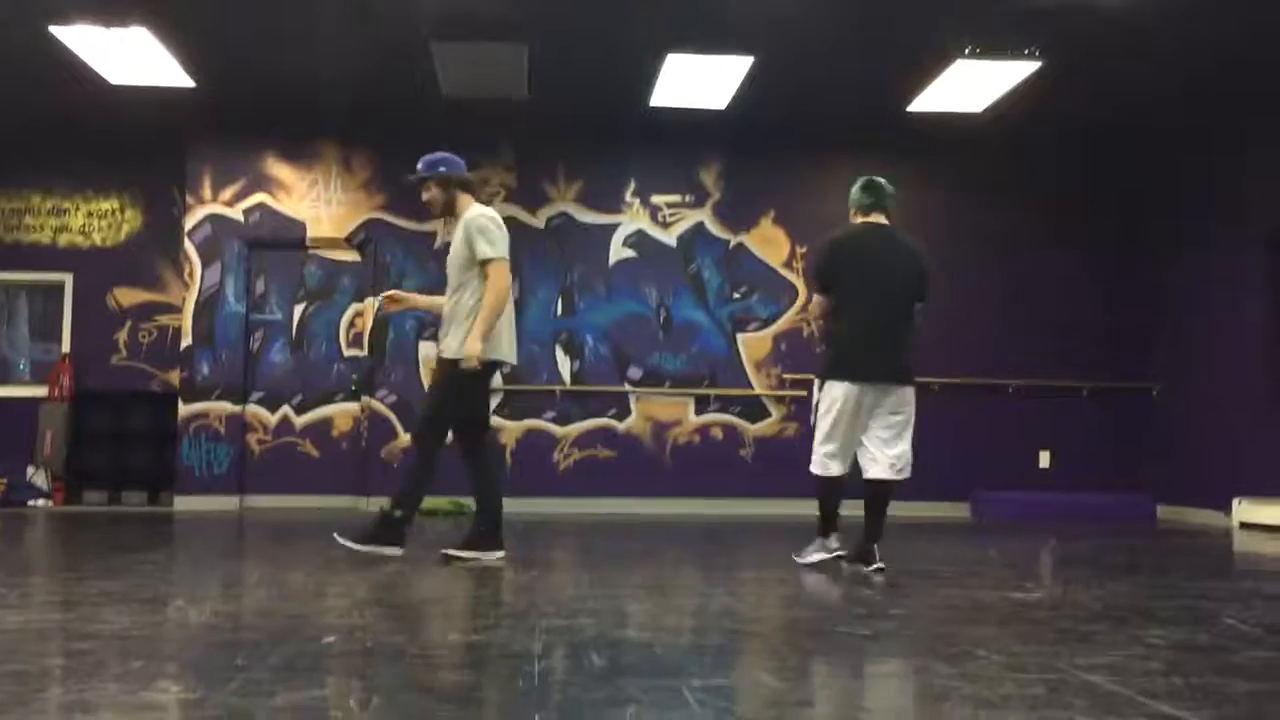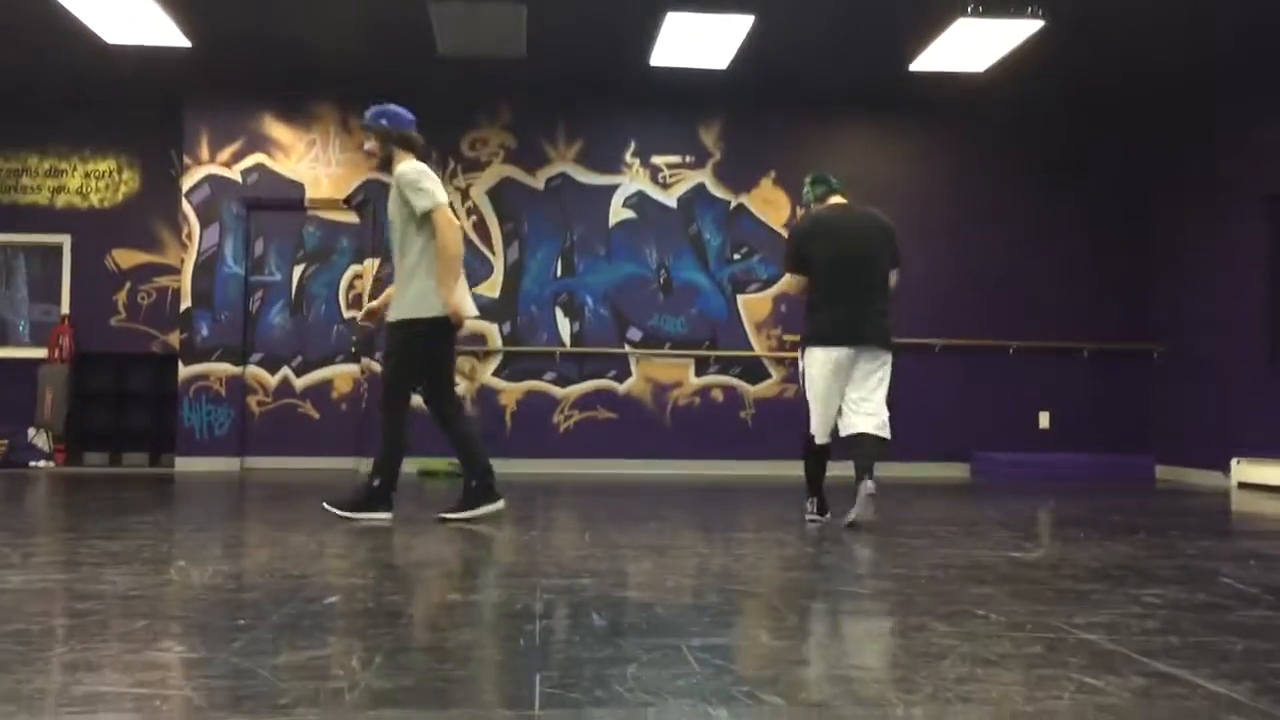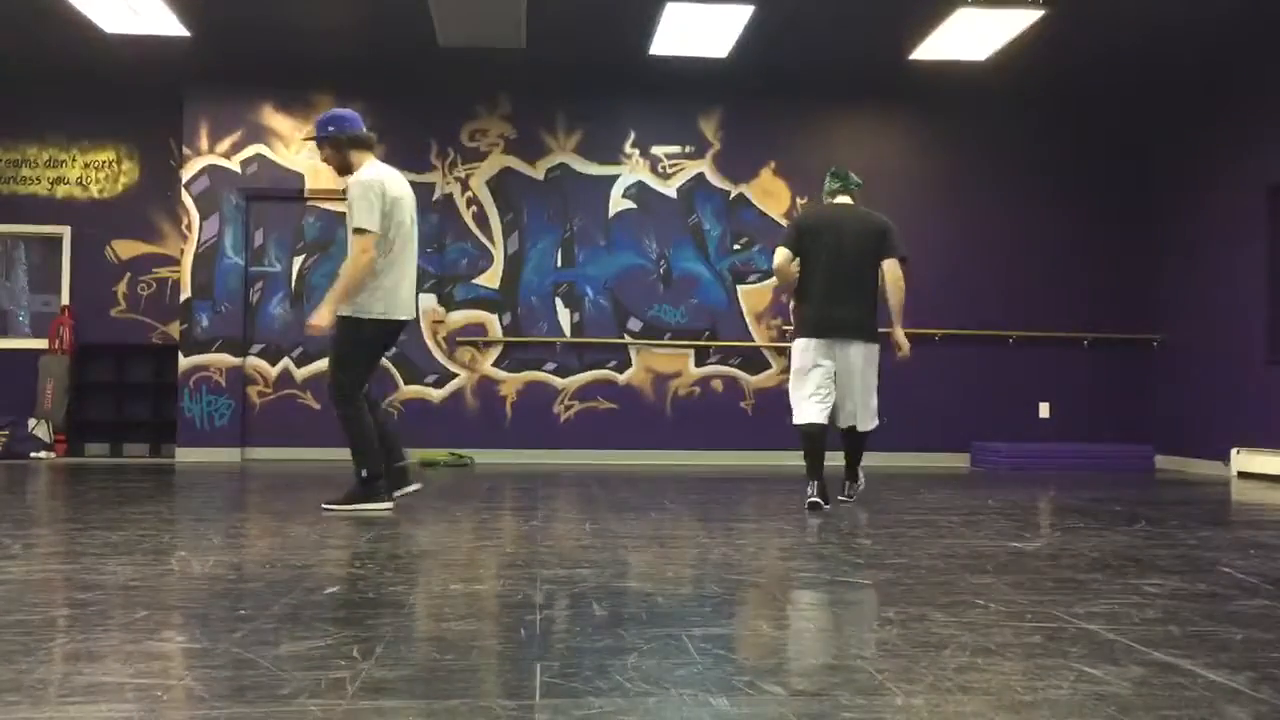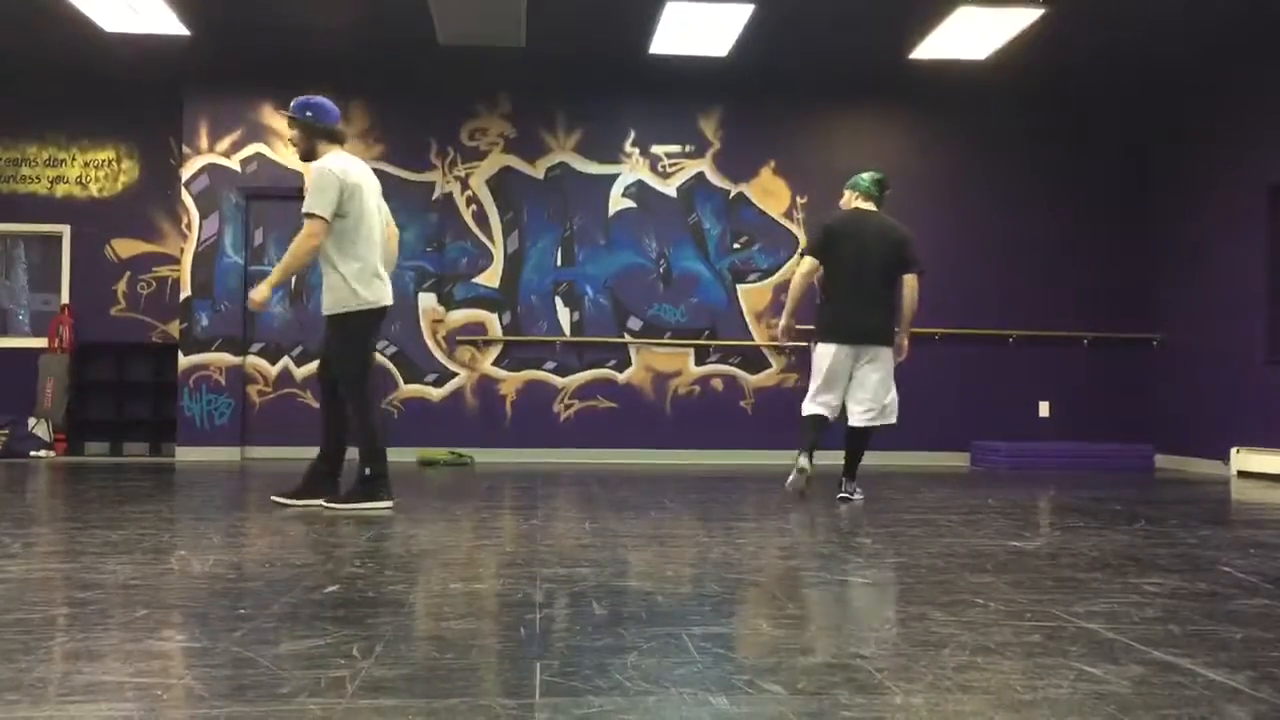
dt=0.4s
person 1, frame 1
left shoulder: (480, 219)
right shoulder: (462, 228)
left elbow: (500, 282)
left wrist: (476, 337)
right wrist: (411, 300)
left hip: (470, 352)
right hip: (465, 352)
left knee: (428, 433)
right knee: (473, 440)
left ankle: (391, 529)
right ankle: (487, 536)
person 1, frame 2
left shoulder: (409, 174)
right shoulder: (415, 177)
left elbow: (448, 226)
left wrist: (450, 291)
right wrist: (387, 297)
left hip: (419, 311)
right hip: (431, 311)
left knee: (393, 398)
right knee: (441, 400)
left ankle: (378, 495)
right ankle: (481, 489)
person 1, frame 3
left shoulder: (365, 182)
right shoulder: (393, 177)
left elbow: (364, 253)
left wrist: (328, 306)
left hip: (370, 308)
right hip: (395, 306)
left knee: (344, 392)
right knee: (353, 391)
left ankle: (372, 486)
right ankle: (393, 469)
person 1, frame 4
left shoulder: (326, 169)
right shoulder: (360, 169)
left elbow: (312, 236)
right elbow: (391, 233)
left wrist: (269, 285)
right wrist: (380, 278)
left hip: (352, 300)
right hip: (368, 295)
left knee: (355, 391)
right knee: (332, 387)
left ankle: (374, 486)
right ankle: (322, 482)
person 2, frame 1
left shoulder: (836, 247)
right shoulder: (912, 254)
left elbow: (819, 307)
right elbow: (914, 310)
left hip: (843, 367)
right hip: (895, 371)
left knee: (830, 452)
right knee: (884, 457)
left ankle: (828, 539)
right ankle: (869, 547)
person 2, frame 2
left shoulder: (805, 227)
right shoulder: (881, 225)
left elbow: (796, 287)
right elbow: (891, 281)
left hip: (824, 336)
right hip: (873, 336)
left knee: (818, 419)
right knee: (866, 417)
left ankle: (815, 501)
right ankle: (865, 481)
person 2, frame 3
left shoulder: (805, 221)
right shoulder: (878, 225)
left elbow: (780, 264)
right elbow: (893, 275)
left wrist: (799, 296)
right wrist: (898, 328)
left hip: (812, 327)
right hip: (859, 330)
left knee: (812, 406)
right knee: (857, 409)
left ankle: (816, 485)
right ankle: (850, 482)
person 2, frame 4
left shoulder: (832, 226)
right shoulder: (899, 234)
left elbow: (805, 272)
right elbow: (910, 287)
left wrist: (787, 316)
right wrist: (903, 333)
left hip: (833, 331)
right hip: (877, 334)
left knee: (822, 400)
right knee: (864, 409)
left ankle: (805, 457)
right ankle: (848, 481)
